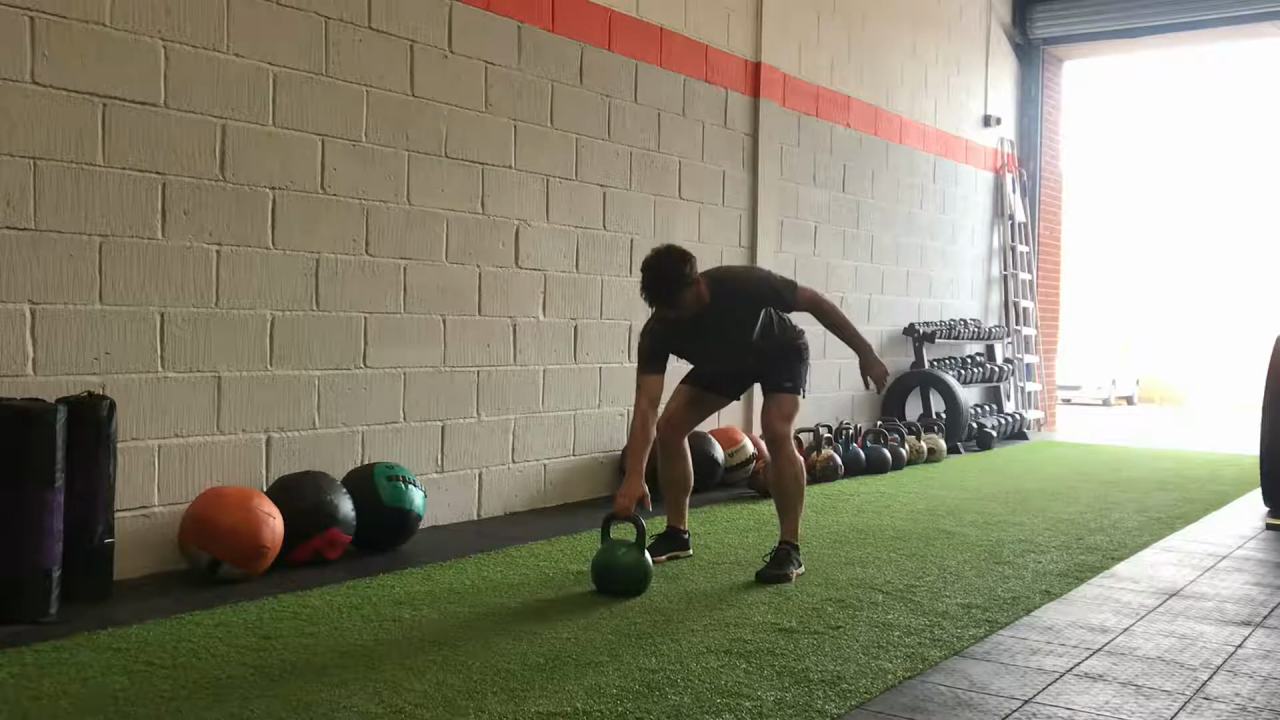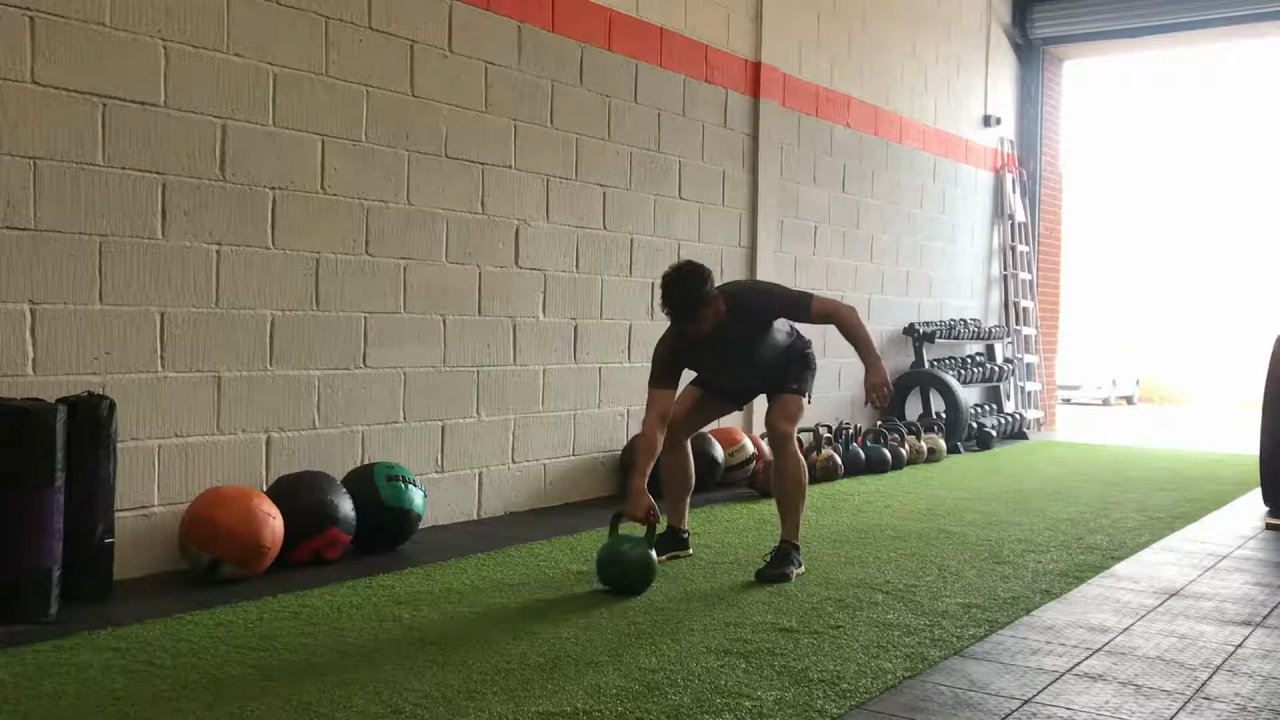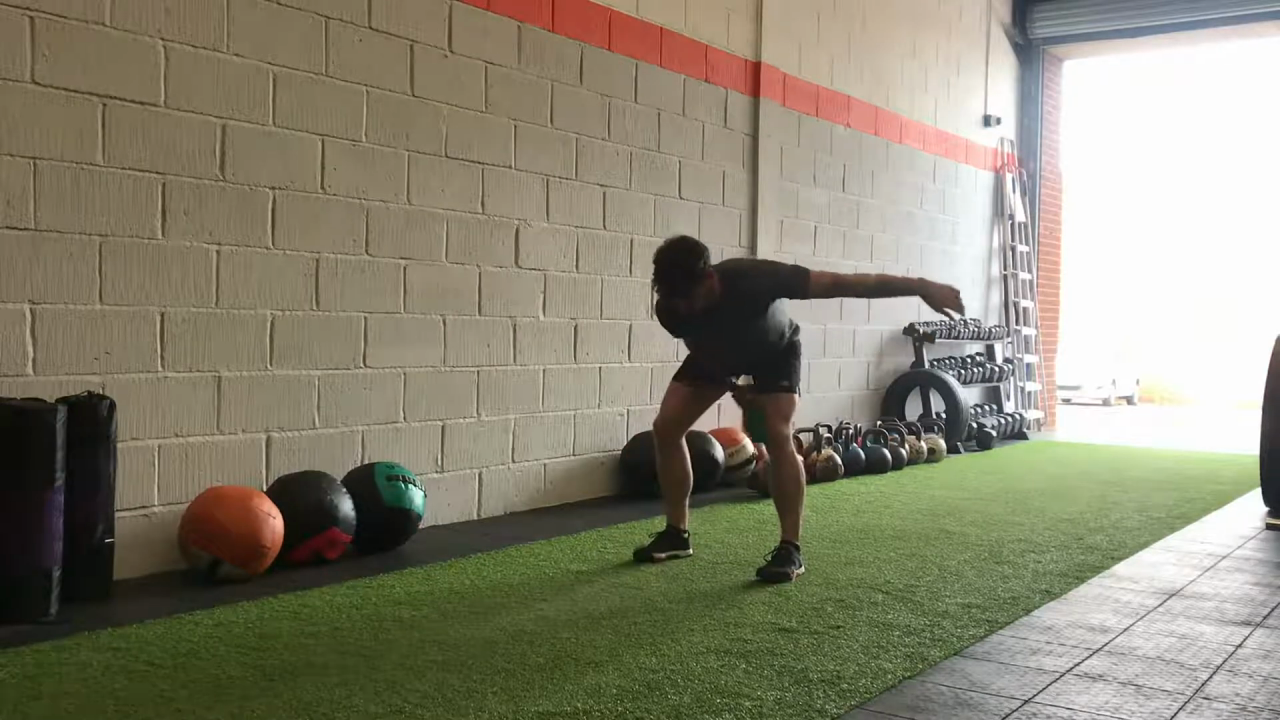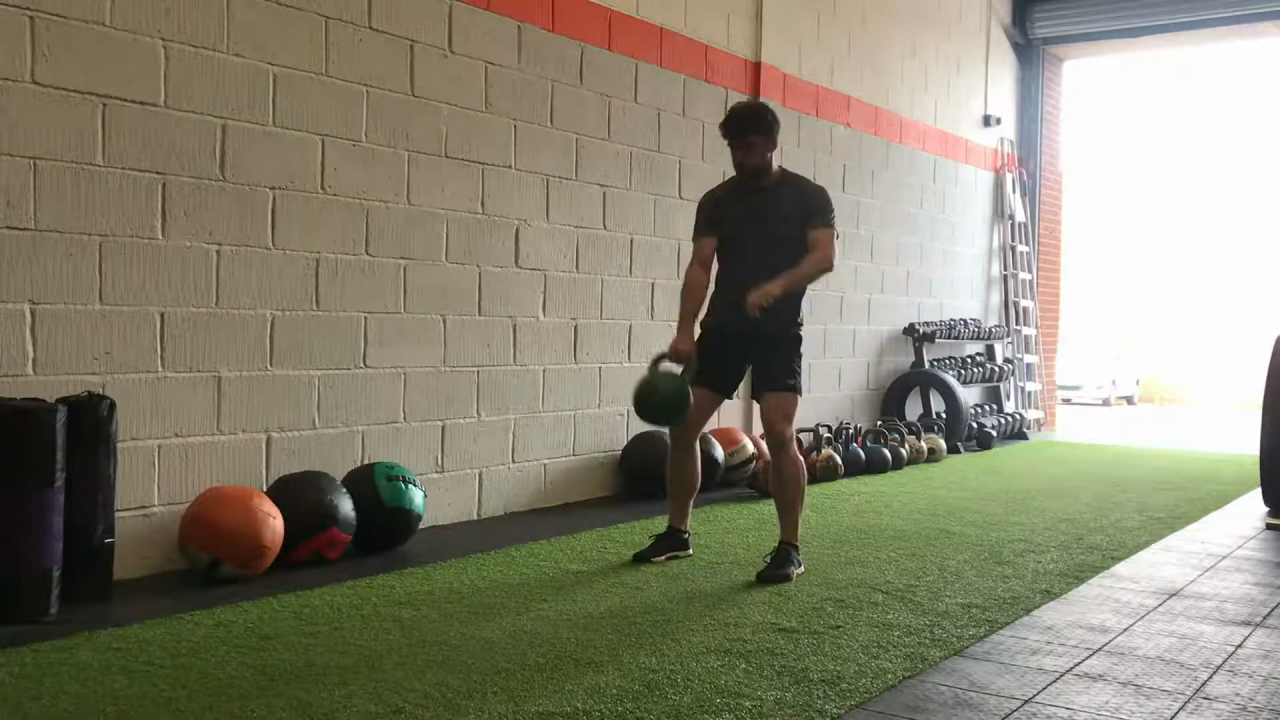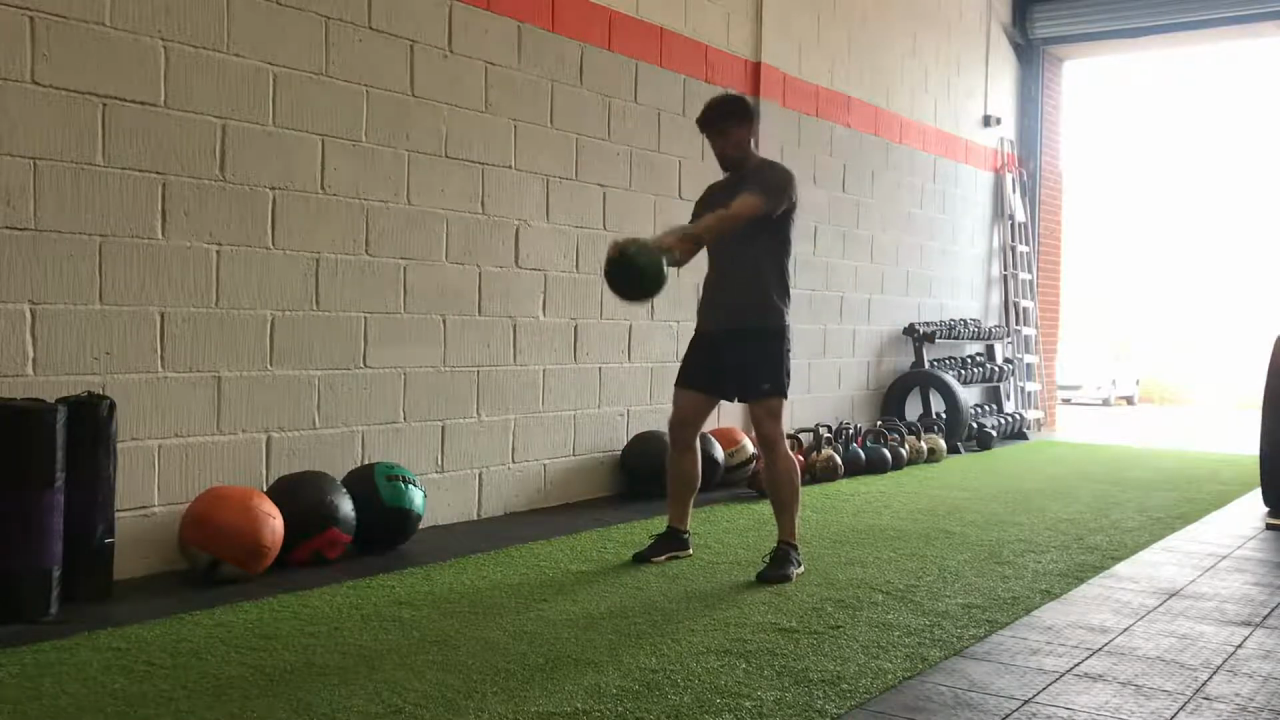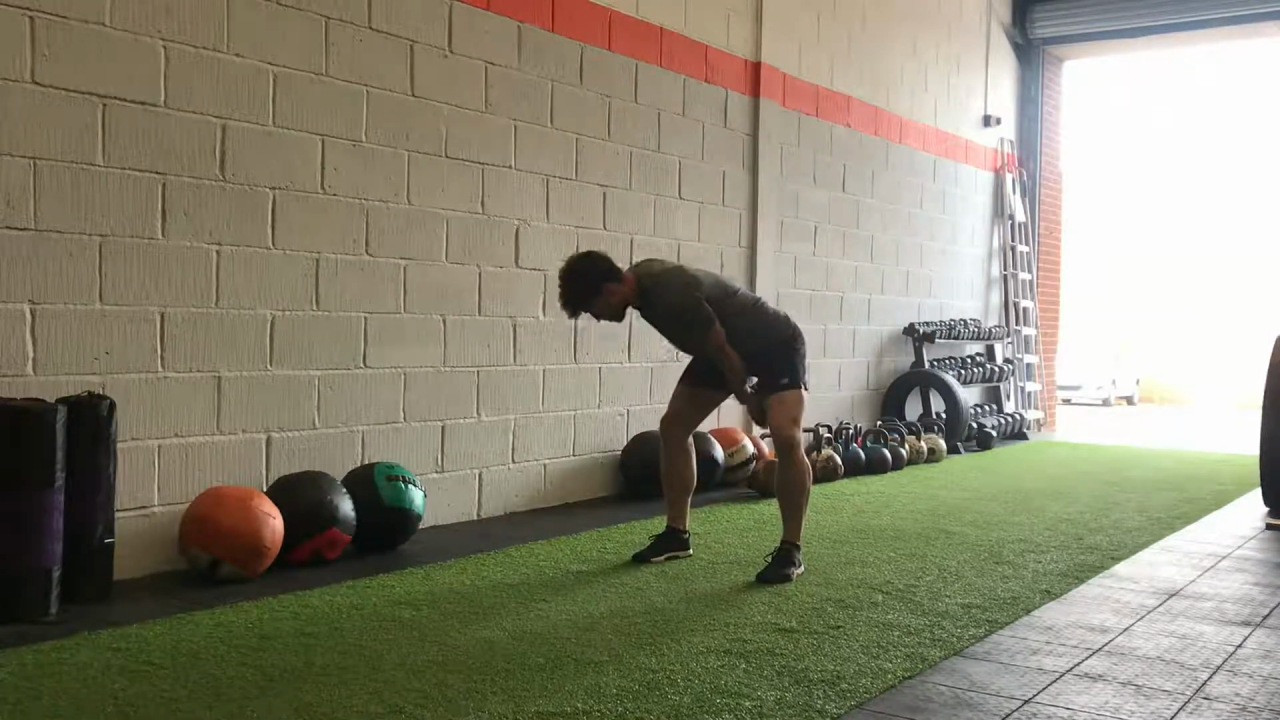
dt=0.7s
person 1, frame 1
left shoulder: (742, 284)
right shoulder: (658, 331)
left elbow: (816, 302)
right elbow: (646, 407)
left wrist: (866, 354)
right wrist: (633, 478)
left hip: (781, 353)
right hip: (720, 365)
left knee: (776, 432)
right knee: (669, 429)
left ankle: (790, 549)
right ankle: (677, 534)
person 1, frame 2
left shoulder: (754, 298)
right shoulder: (674, 344)
left elbow: (841, 311)
right elbow: (656, 419)
left wrist: (873, 365)
right wrist: (637, 486)
left hip: (789, 362)
right hip: (728, 375)
left knee: (780, 431)
right knee: (674, 428)
left ankle: (790, 549)
right ankle: (677, 533)
person 1, frame 3
left shoulder: (752, 278)
right shoulder: (669, 308)
left elbow: (841, 284)
right elbow: (700, 350)
left wrist: (920, 288)
left hip: (775, 351)
right hip: (717, 355)
left knee: (777, 435)
right knee: (666, 427)
left ankle: (790, 549)
right ankle: (676, 534)
person 1, frame 4
left shoulder: (808, 196)
right shoulder: (717, 200)
left elbow: (823, 257)
right elbow: (700, 265)
left wrist: (778, 286)
right wrist: (684, 332)
left hip: (778, 332)
right hip: (723, 328)
left knee: (779, 435)
right knee: (682, 427)
left ankle: (790, 548)
right ankle: (677, 533)
person 1, frame 5
left shoulder: (775, 179)
right shoulder: (714, 193)
left elbow: (733, 219)
right elbow: (685, 252)
left wrist: (678, 234)
left hip: (761, 330)
right hip: (714, 329)
left knee: (769, 436)
right knee: (682, 428)
left ankle: (788, 548)
right ankle: (677, 533)
person 1, frame 6
left shoulder: (672, 298)
right shoulder: (641, 279)
left elbow: (723, 353)
left wrist: (748, 399)
left hip: (775, 344)
right hip: (731, 344)
left knee: (786, 436)
right knee: (672, 427)
left ankle: (790, 549)
right ankle: (677, 533)
